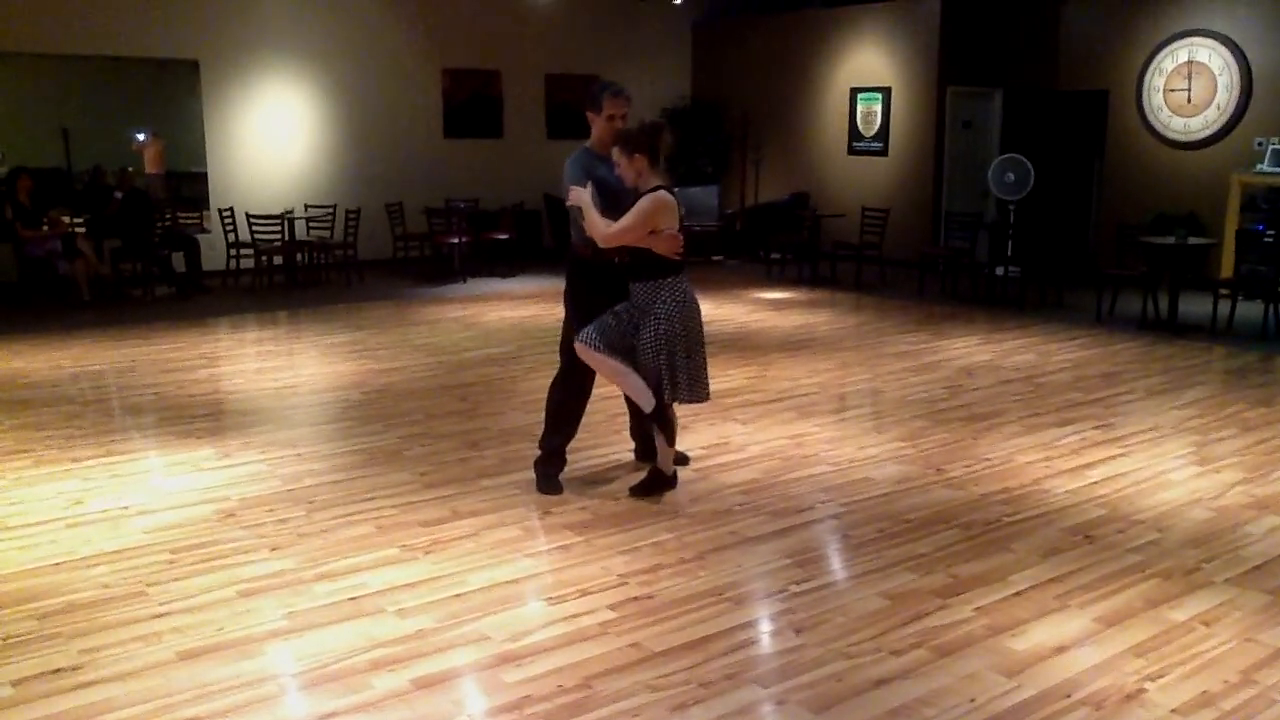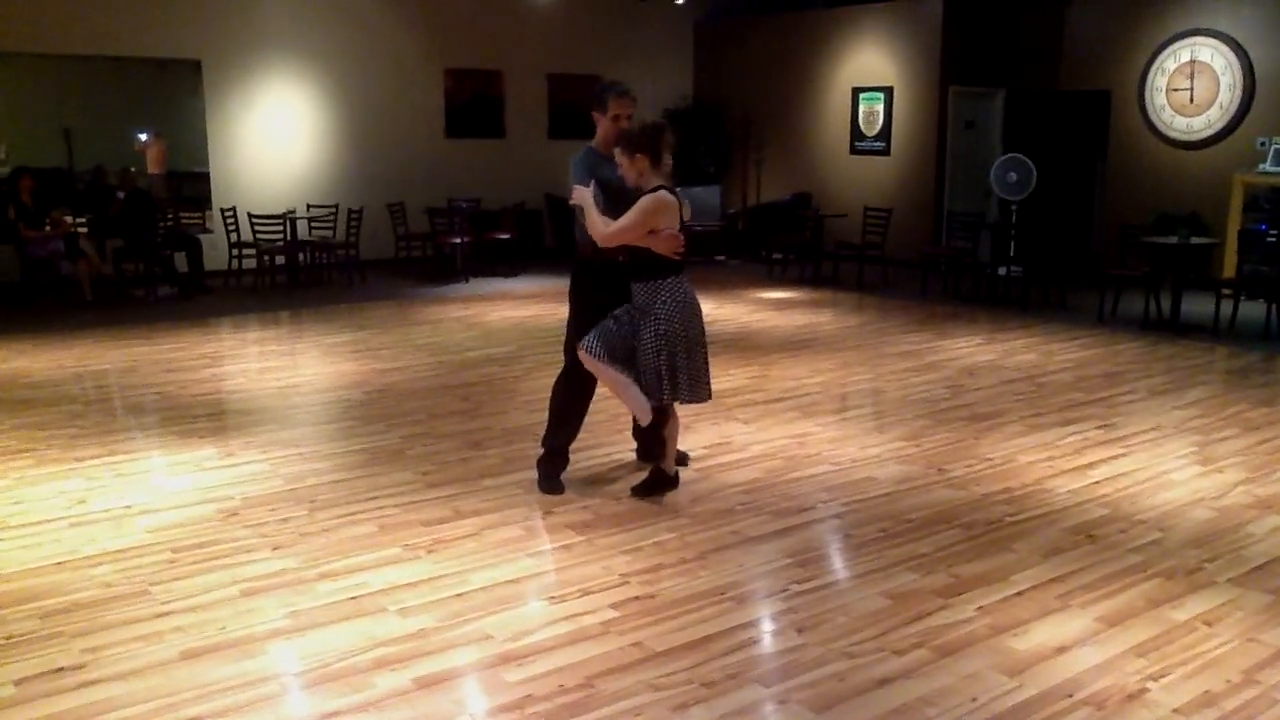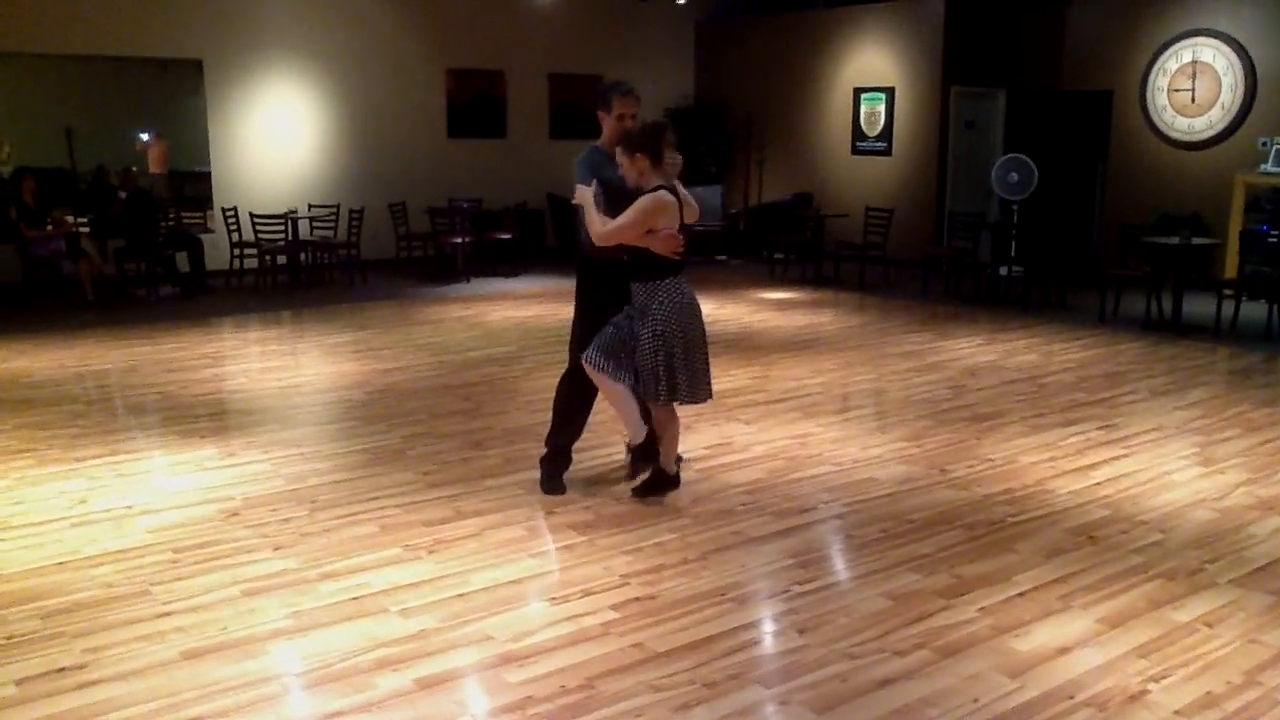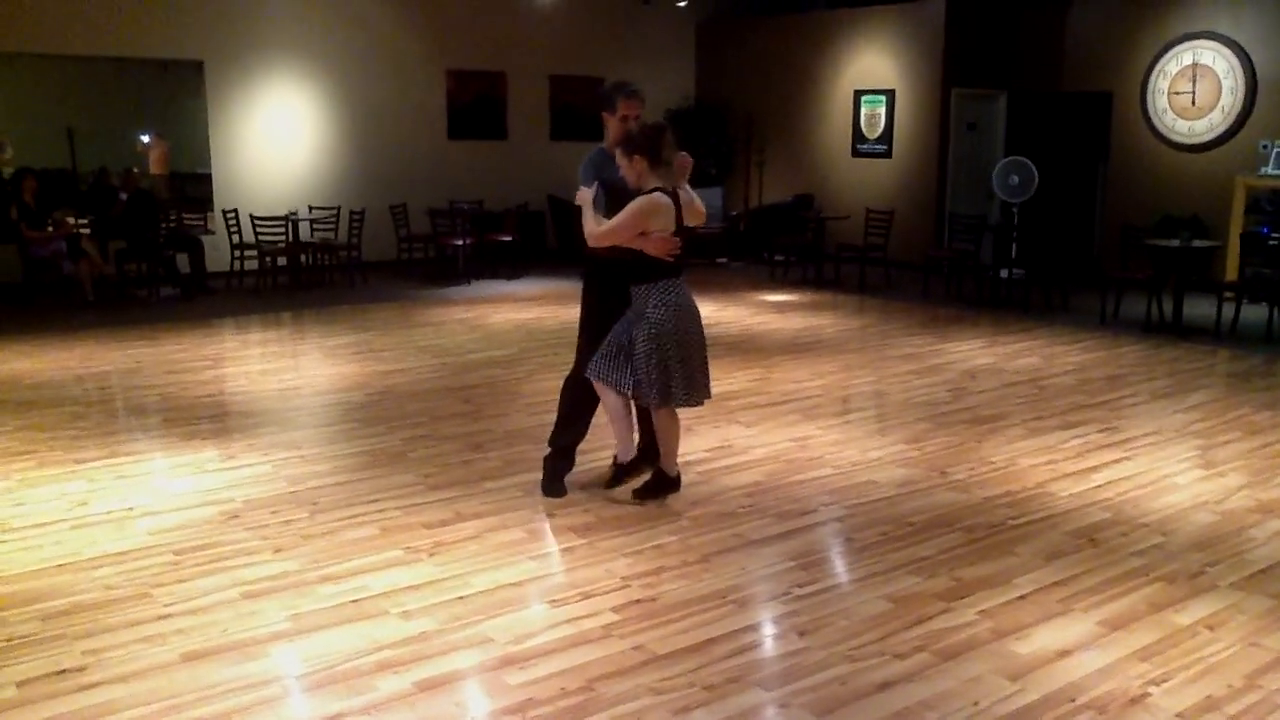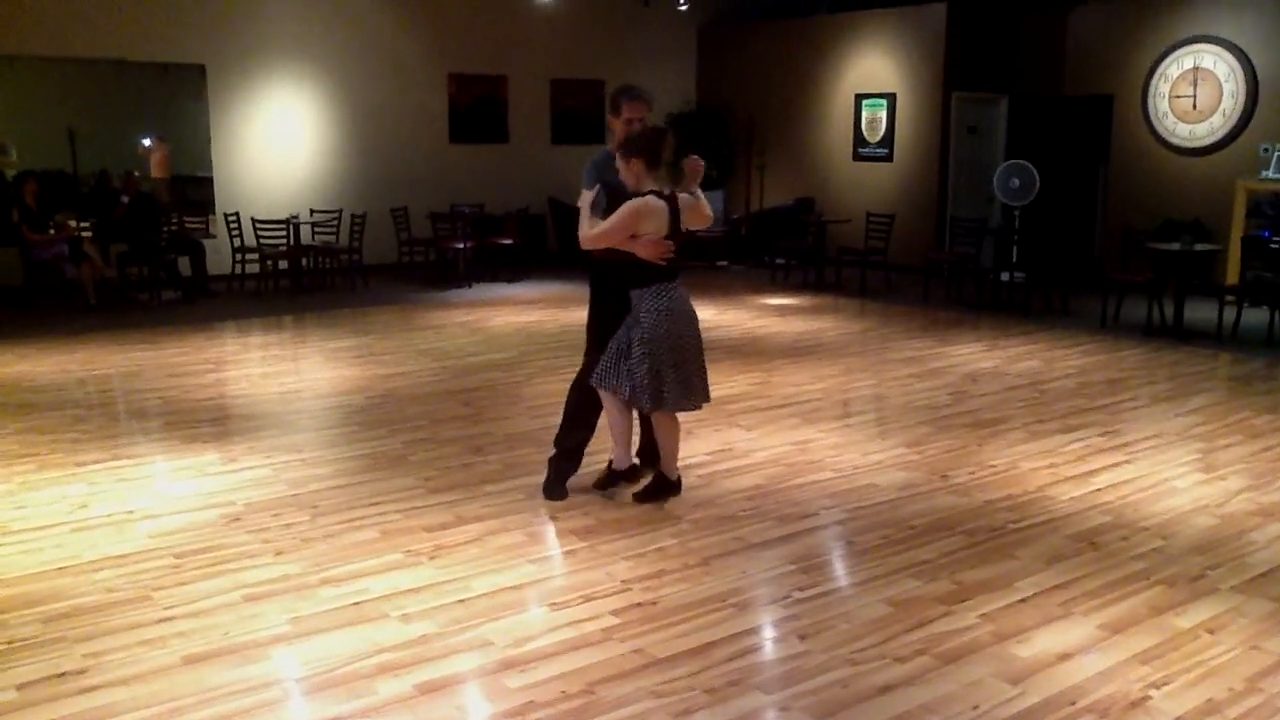
dt=0.1s
person 1, frame 1
right shoulder: (580, 166)
right wrist: (652, 241)
left hip: (629, 275)
right hip: (591, 277)
right knee: (577, 369)
left ankle: (648, 443)
right ankle: (549, 461)
person 1, frame 2
right shoulder: (585, 165)
right wrist: (652, 241)
right hip: (597, 276)
right knee: (580, 369)
left ankle: (651, 443)
right ankle: (552, 460)
person 1, frame 3
right shoulder: (589, 164)
right wrist: (649, 241)
right hip: (601, 274)
right knee: (585, 367)
left ankle: (649, 445)
right ankle: (554, 460)
person 1, frame 4
right shoulder: (595, 165)
right wrist: (643, 243)
right hip: (609, 276)
right knee: (590, 369)
left ankle: (648, 449)
right ankle: (558, 462)
person 1, frame 5
right shoulder: (600, 168)
right wrist: (635, 245)
right hip: (613, 278)
right knee: (596, 371)
left ankle: (648, 454)
right ankle: (562, 465)
person 2, frame 1
left shoulder: (655, 201)
right shoulder: (659, 197)
left elbow: (607, 237)
left wrist: (585, 202)
left hip: (664, 303)
right hip: (646, 301)
left knee: (661, 395)
right knee: (587, 344)
left ankle: (665, 472)
person 2, frame 2
left shoulder: (655, 201)
right shoulder: (666, 197)
left elbow: (606, 236)
left wrist: (587, 201)
left hip: (665, 303)
right hip: (648, 301)
left knee: (661, 396)
right knee: (590, 350)
left ankle: (667, 472)
right ankle: (652, 416)
person 2, frame 3
left shoulder: (654, 202)
right shoulder: (672, 196)
left elbow: (602, 235)
right elbow: (691, 213)
left wrist: (587, 201)
right wrist: (673, 177)
left hip: (664, 304)
right hip: (650, 302)
left knee: (660, 396)
right knee: (596, 360)
left ankle: (668, 472)
right ankle: (641, 436)
person 2, frame 4
left shoulder: (648, 204)
right shoulder: (675, 198)
left elbow: (596, 237)
right elbow: (699, 216)
left wrist: (587, 202)
right wrist: (683, 181)
left hip: (660, 306)
right hip: (652, 304)
left knee: (659, 398)
right knee: (603, 373)
left ankle: (668, 474)
right ankle: (626, 455)
person 2, frame 5
left shoulder: (639, 207)
right shoulder: (681, 203)
left elbow: (589, 240)
right elbow: (705, 217)
left wrist: (586, 204)
right wrist: (695, 187)
left hip: (656, 309)
right hip: (666, 304)
left knee: (657, 402)
right knee: (611, 383)
left ankle: (669, 478)
right ankle: (621, 461)
